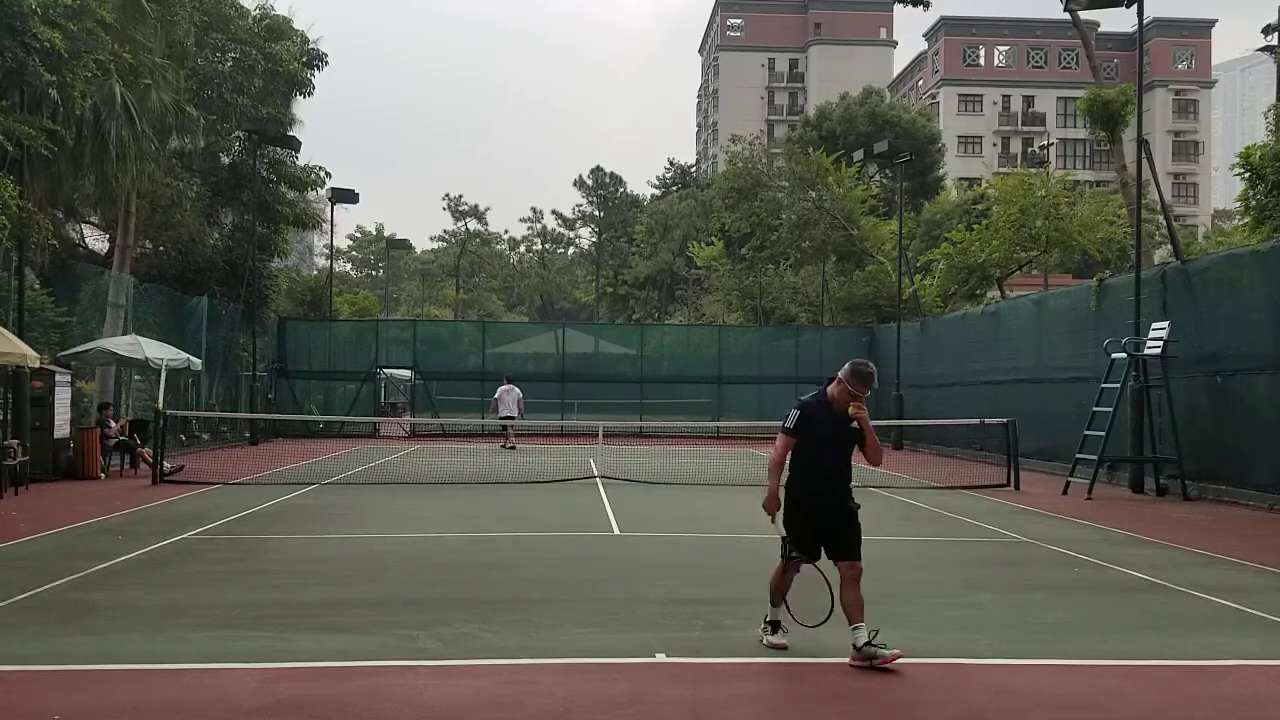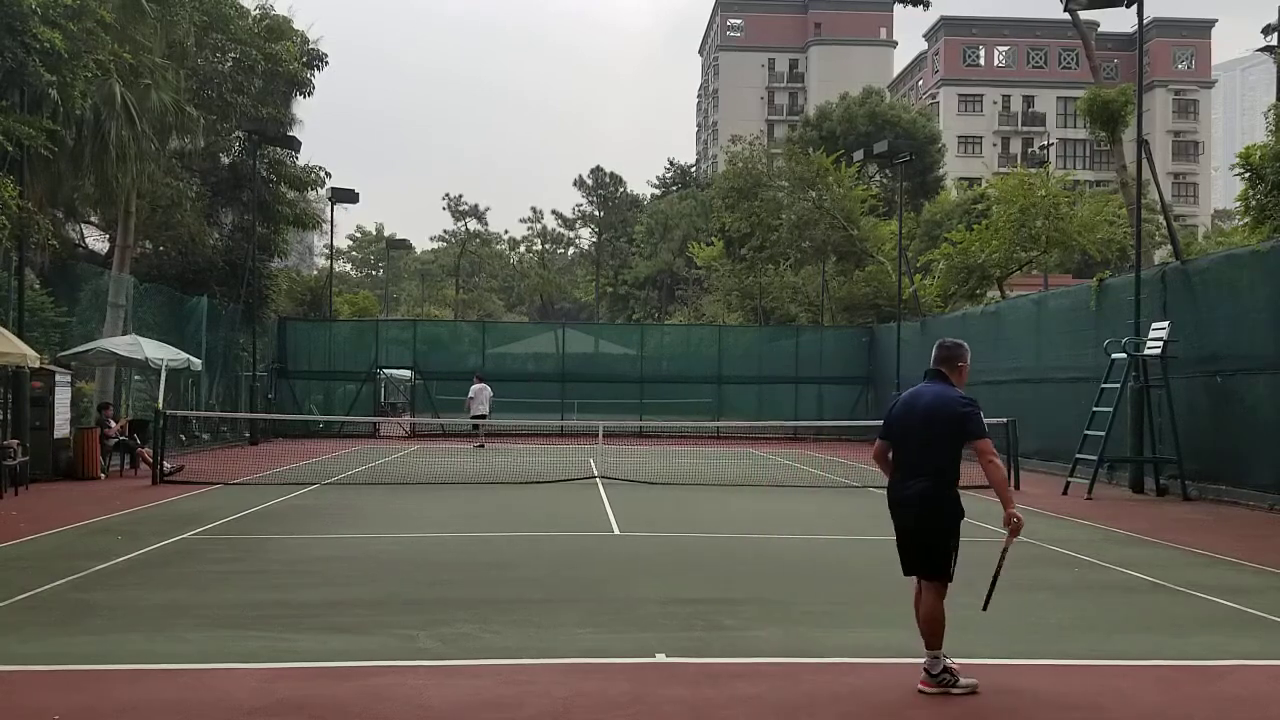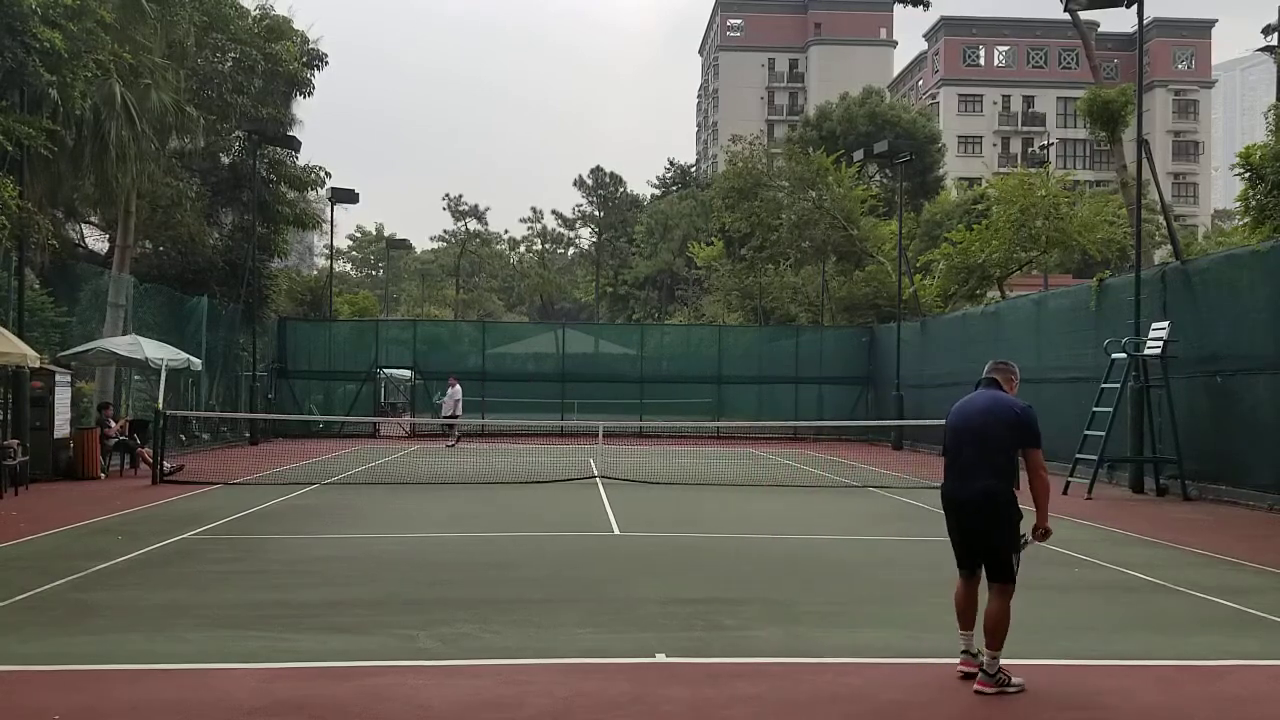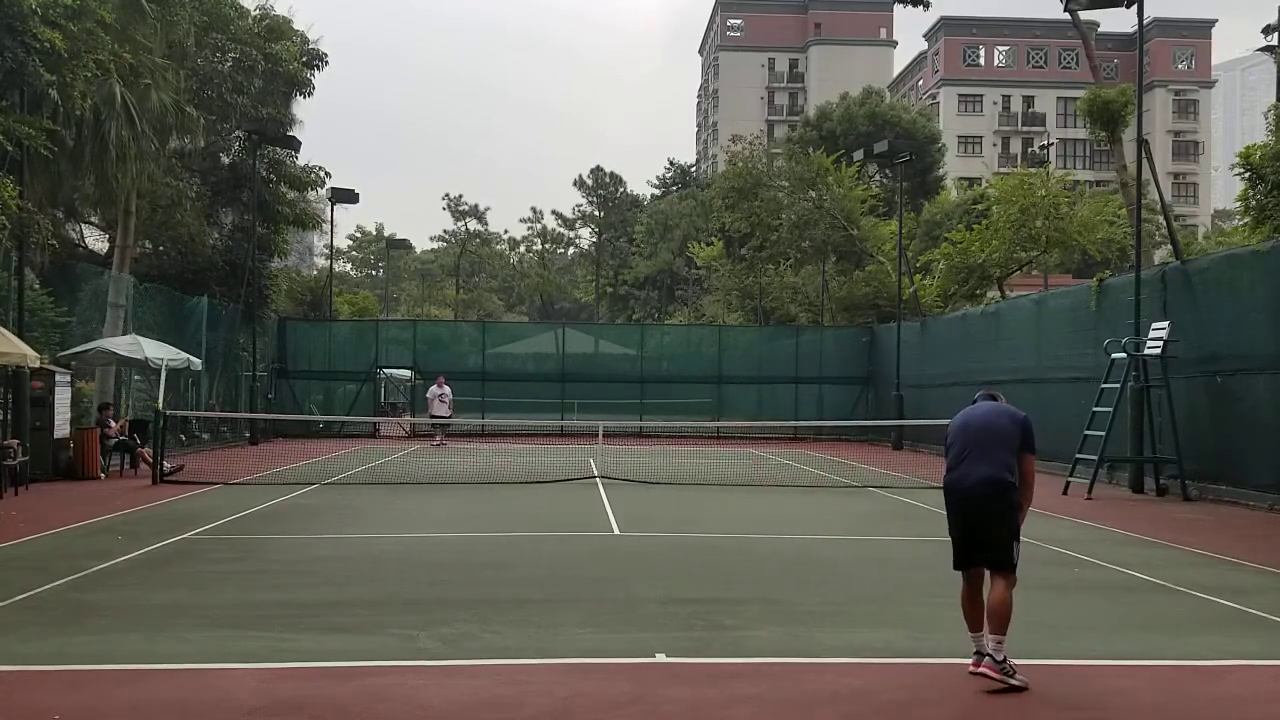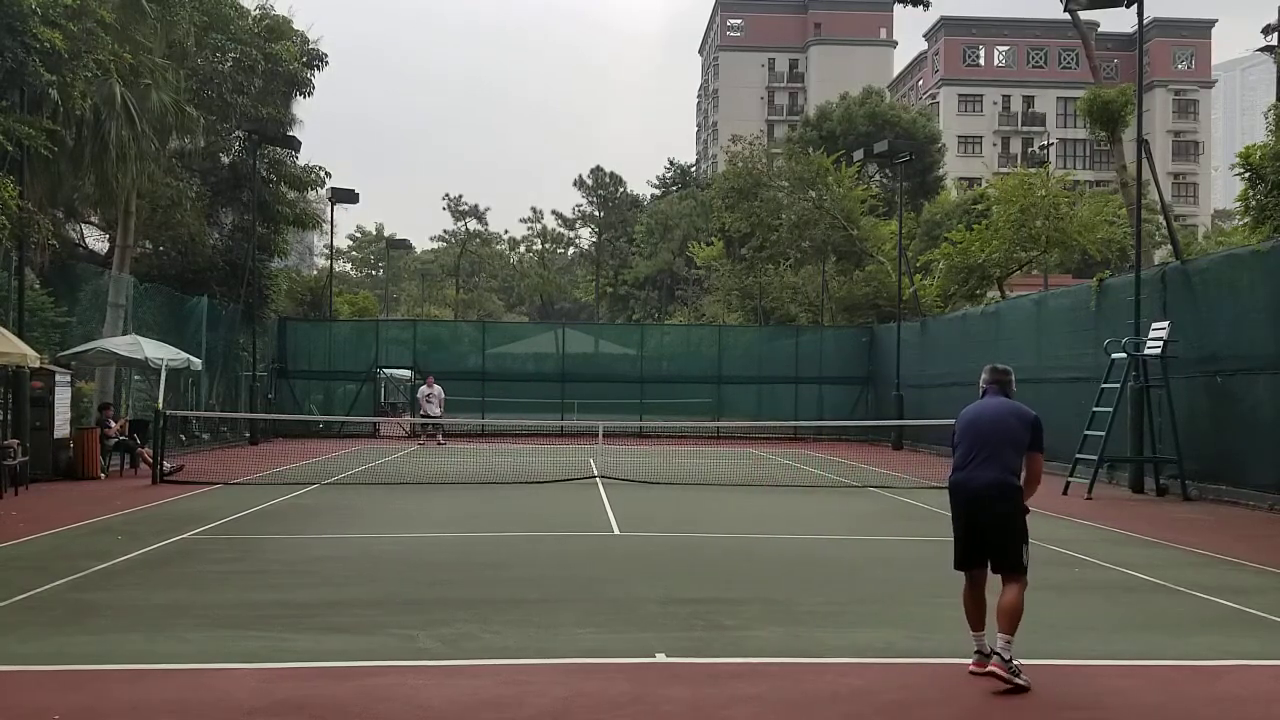
dt=1s
person 1, frame 1
left shoulder: (858, 416)
right shoulder: (806, 407)
left elbow: (876, 460)
right elbow: (781, 449)
left wrist: (866, 425)
right wrist: (772, 491)
left hip: (840, 503)
right hip: (802, 502)
left knee: (852, 571)
right knee: (789, 565)
left ankle: (861, 645)
right ankle: (772, 621)
person 1, frame 2
left shoulder: (903, 399)
right shoulder: (960, 404)
left elbow: (879, 453)
right elbow: (989, 458)
right wrist: (1009, 507)
left hip: (901, 501)
right hip: (936, 503)
left knee: (923, 580)
right knee: (934, 588)
left ankle: (933, 658)
right ankle: (935, 672)
person 1, frame 3
left shoulder: (958, 408)
right shoulder: (1019, 410)
right elbow: (1037, 472)
right wrist: (1042, 518)
left hip: (955, 502)
right hip: (995, 503)
left knee: (968, 575)
right knee: (1001, 587)
left ankle: (968, 654)
right ankle: (990, 672)
person 1, frame 4
left shoulder: (958, 419)
right shoulder: (1018, 417)
right elbow: (1027, 481)
right wrist: (1018, 520)
left hip: (956, 493)
right hip: (996, 493)
left knee: (971, 576)
right knee: (1002, 576)
left ankle: (980, 652)
right ankle: (995, 658)
person 1, frame 5
left shoulder: (965, 415)
right shoulder: (1028, 417)
right elbow: (1034, 477)
right wrist: (1017, 502)
left hip: (962, 495)
right hip: (1002, 496)
left knee: (974, 577)
right knee: (1014, 579)
left ankle: (981, 653)
right ankle: (1002, 656)
